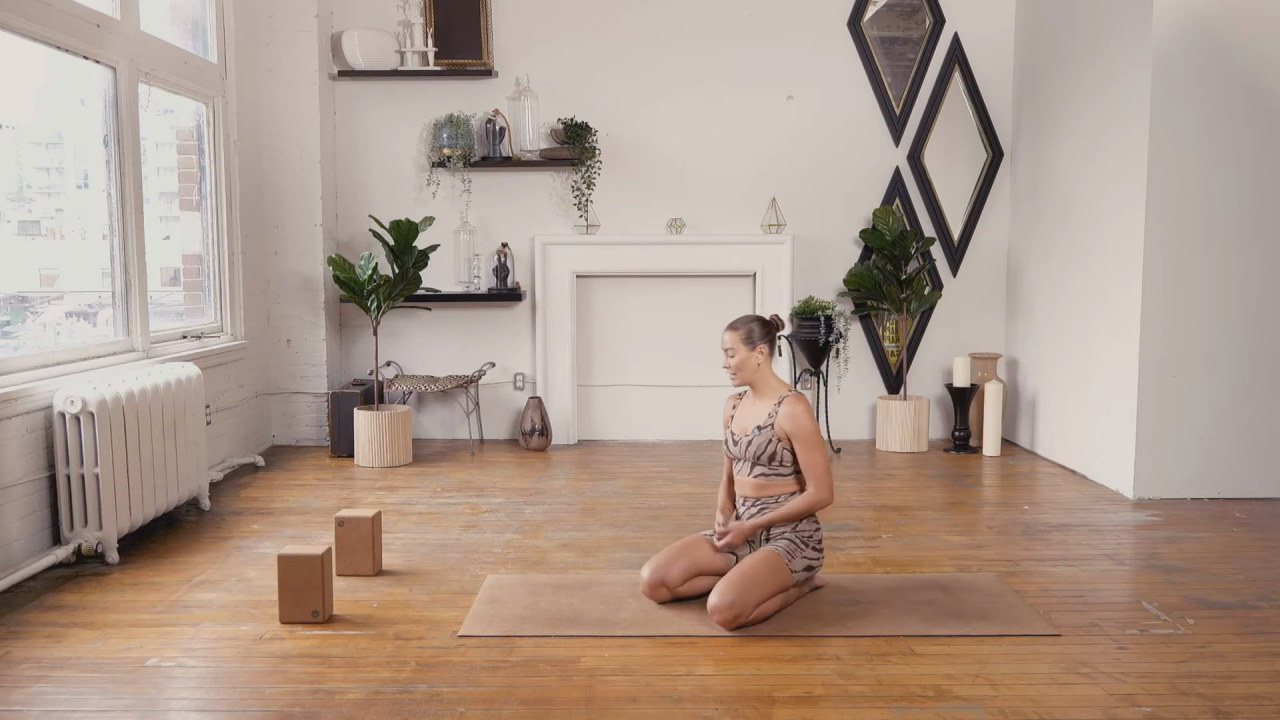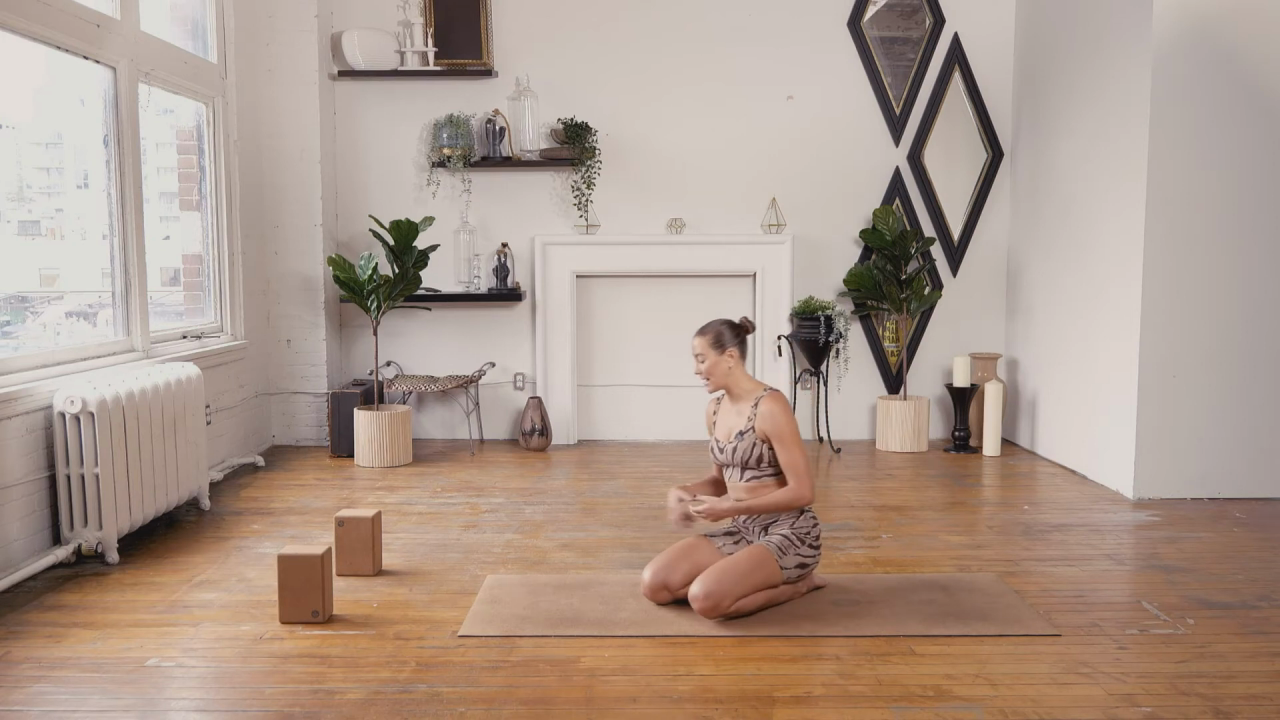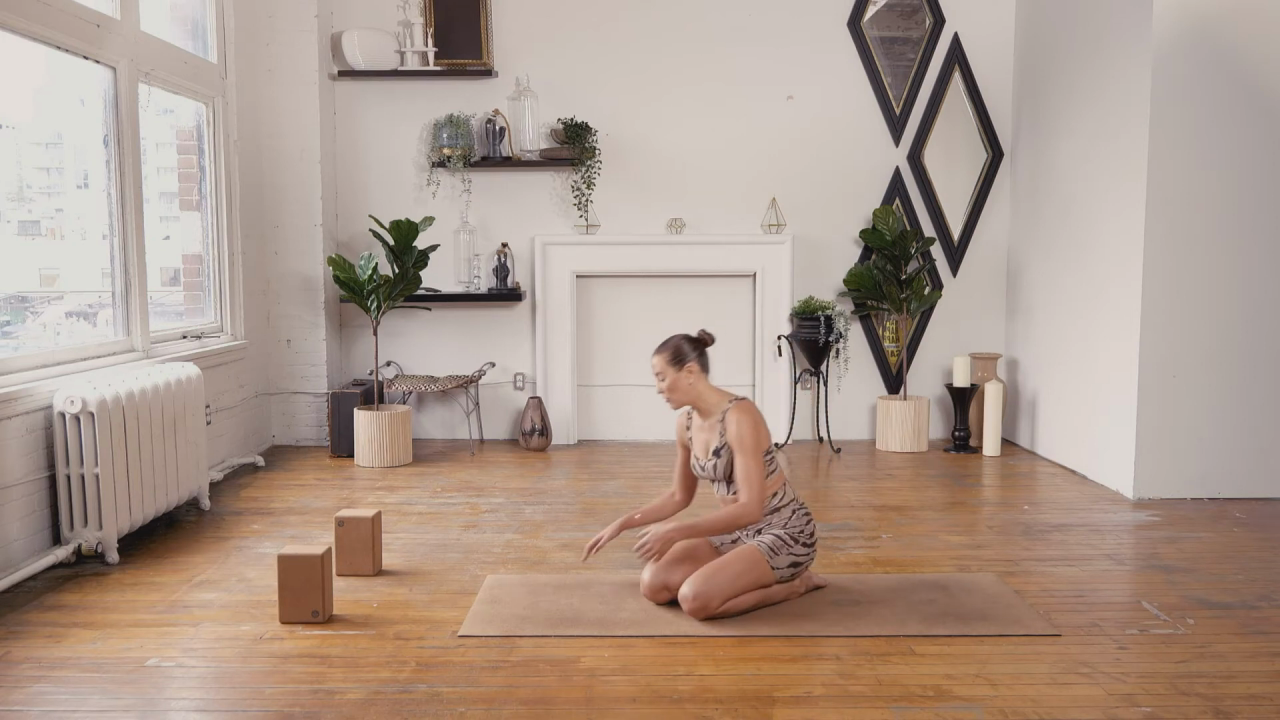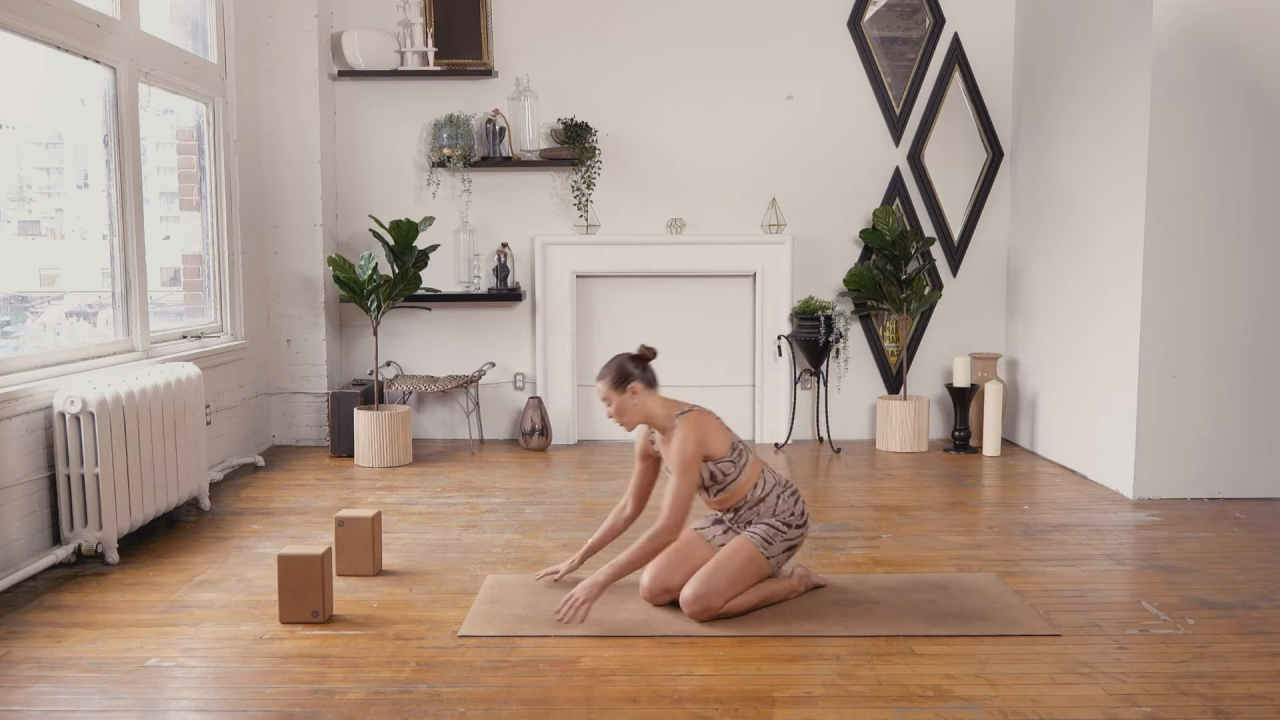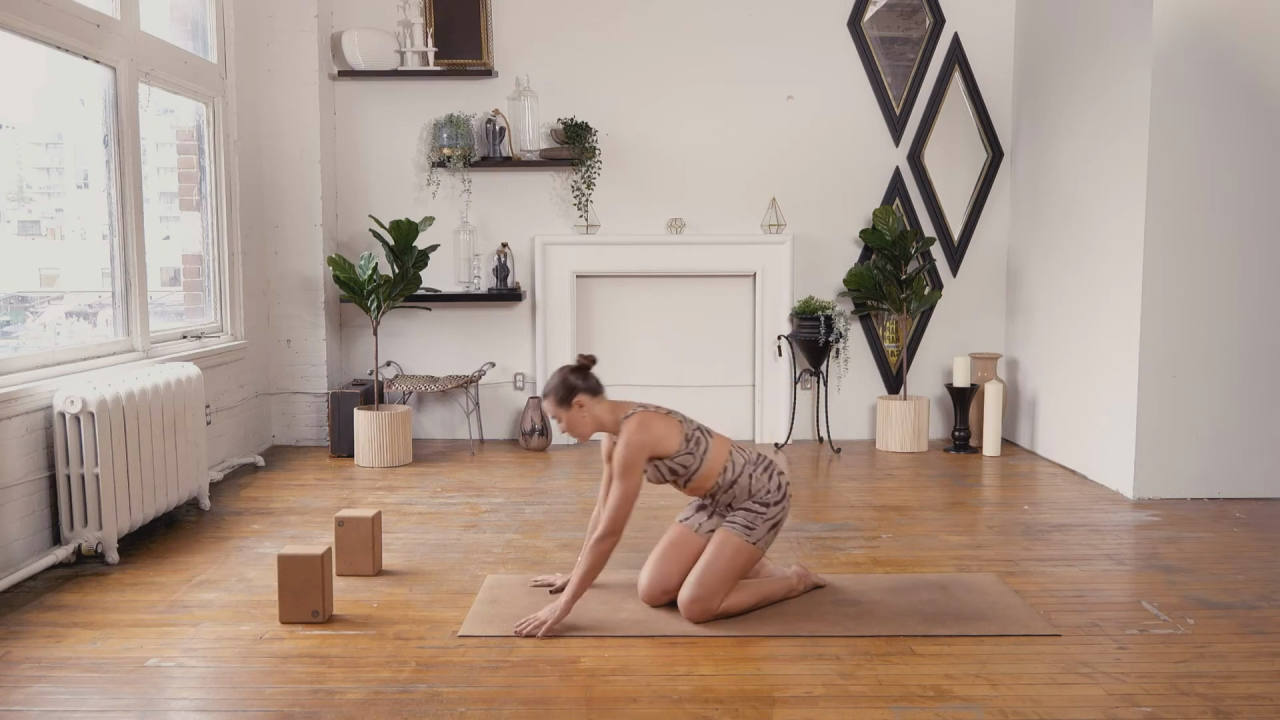
dt=0.2s
person 1, frame 1
left shoulder: (793, 408)
right shoulder: (733, 406)
left elbow: (821, 494)
left wrist: (752, 526)
right wrist: (723, 515)
left hip: (790, 535)
right hip: (743, 528)
left knee: (724, 609)
right knee: (653, 581)
left ankle: (798, 583)
right ankle: (747, 577)
person 1, frame 2
left shoulder: (771, 407)
right shoulder: (715, 409)
left elbow: (802, 493)
left wrist: (728, 508)
right wrist: (685, 491)
left hip: (788, 533)
right hip: (743, 531)
left knee: (704, 598)
right knee: (654, 584)
left ankle: (795, 583)
right ankle: (752, 574)
person 1, frame 3
left shoulder: (740, 417)
right shoulder: (686, 423)
left elbow: (751, 509)
right elbow: (679, 496)
left wrist: (676, 531)
right wrist: (620, 524)
left hip: (784, 532)
right hip: (739, 532)
left knee: (695, 599)
right knee: (653, 585)
left ankle: (794, 583)
right ankle: (754, 576)
person 1, frame 4
left shoulder: (688, 431)
right shoulder: (648, 435)
left elbow: (669, 529)
right elbow: (629, 508)
left wrist: (597, 581)
right wrist: (579, 558)
left hip: (776, 519)
right hip: (730, 519)
left knee: (696, 603)
right knee: (653, 589)
left ankle: (794, 582)
right ankle: (751, 571)
person 1, frame 5
left shoulder: (634, 434)
right shoulder: (616, 433)
left elbow: (609, 532)
right elbow: (603, 510)
left wrist: (564, 603)
right wrist: (572, 576)
left hip: (759, 496)
right hip: (716, 499)
left knee: (693, 606)
right knee: (651, 591)
left ankle: (794, 581)
right ankle: (752, 567)
